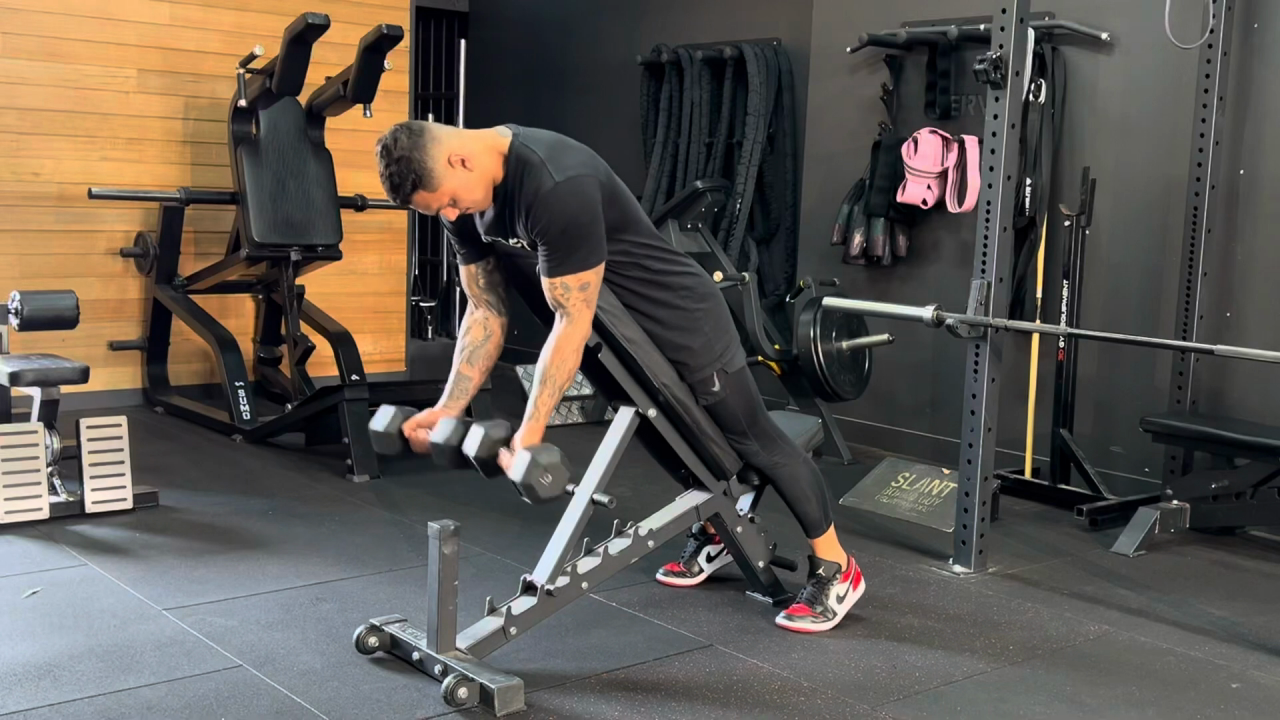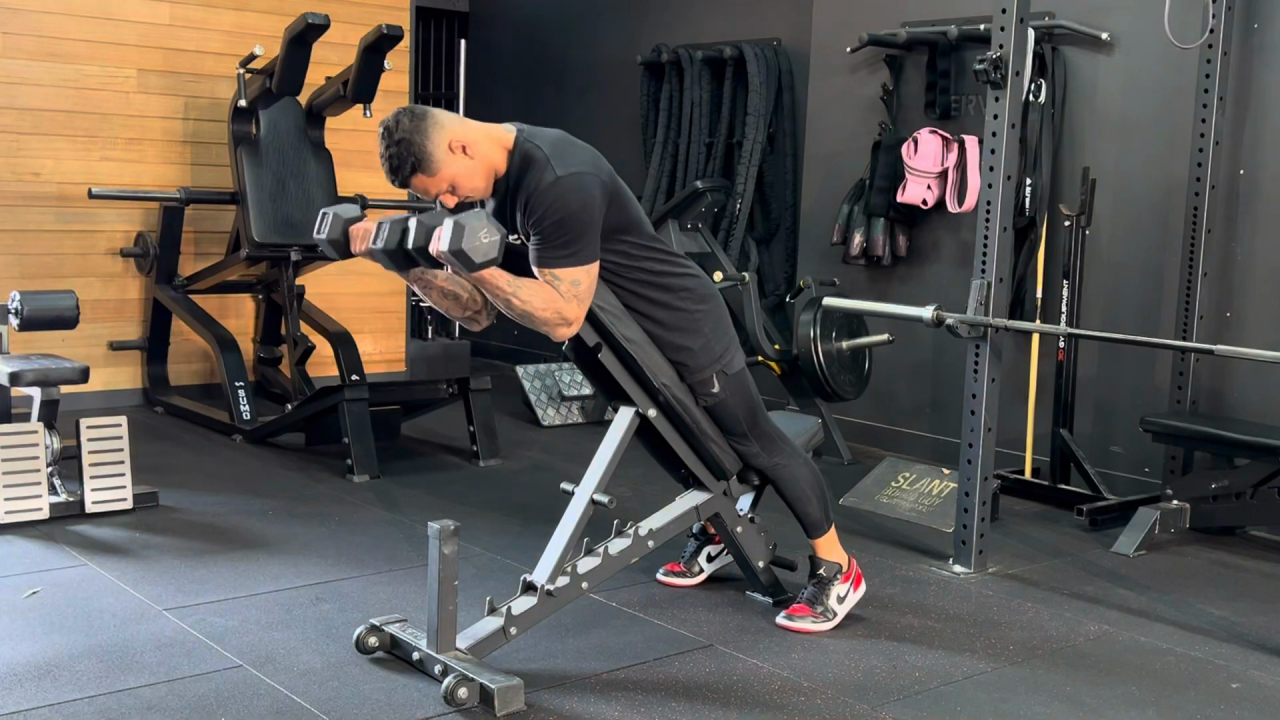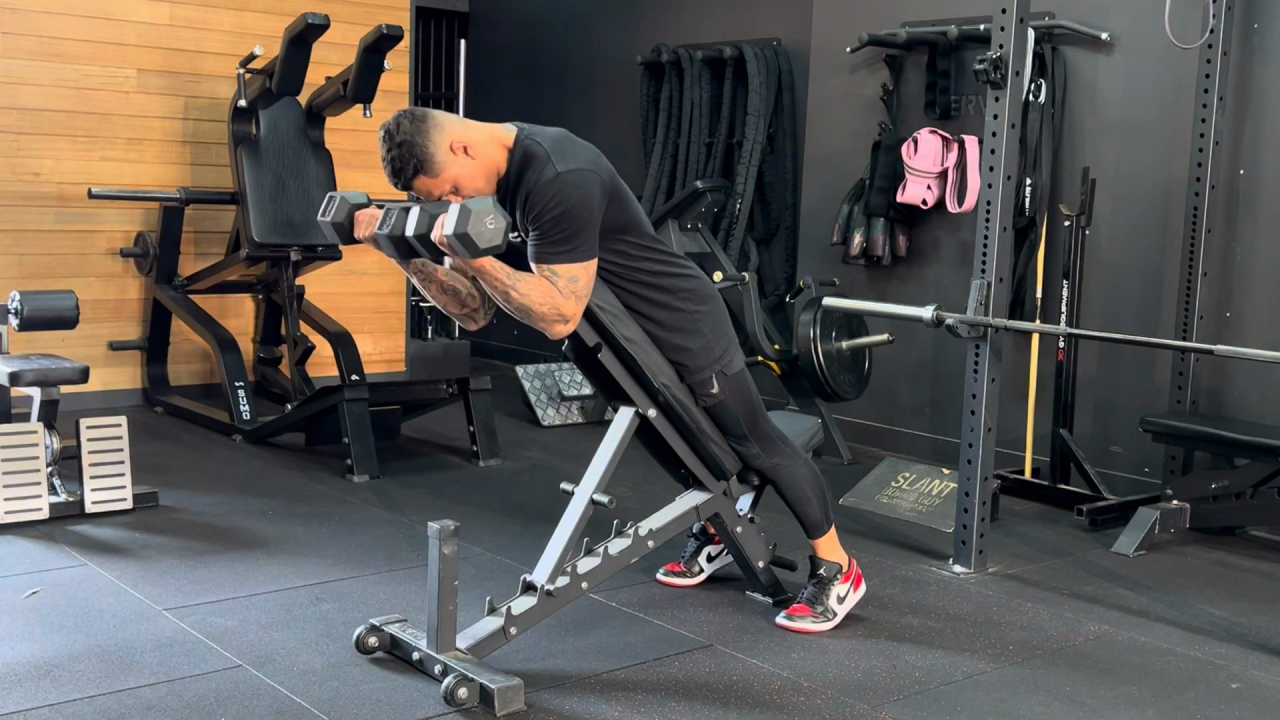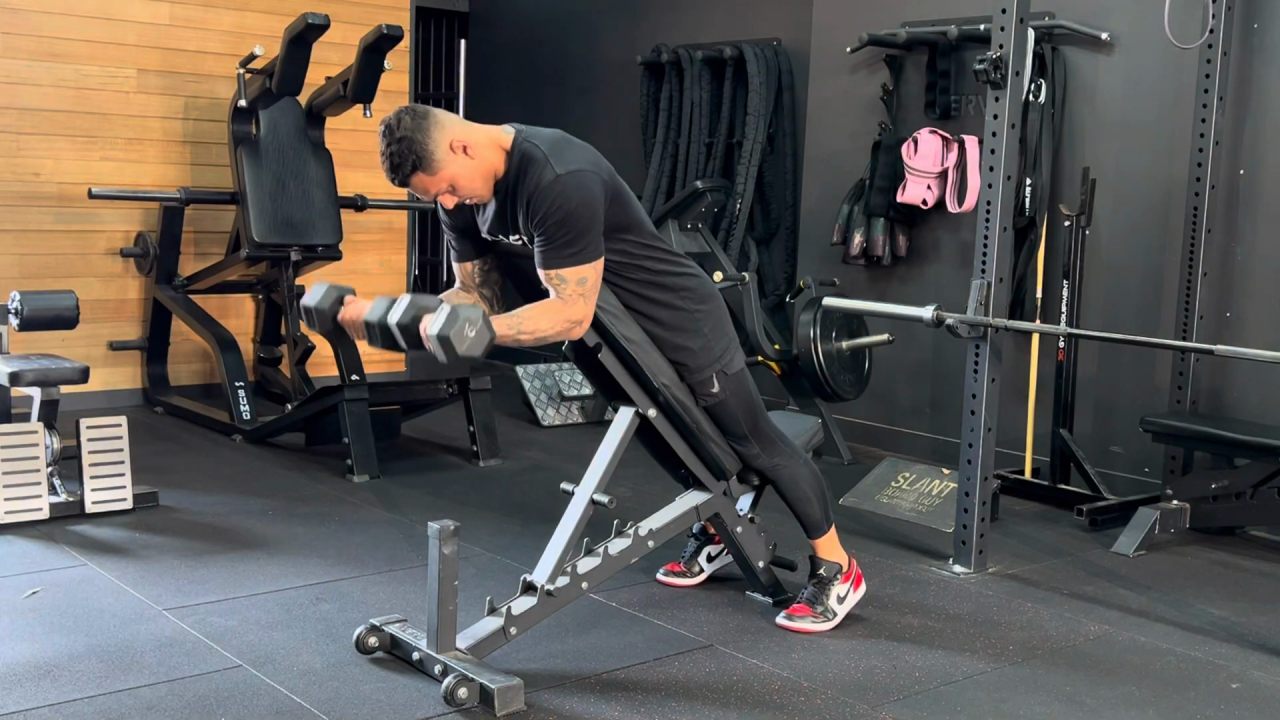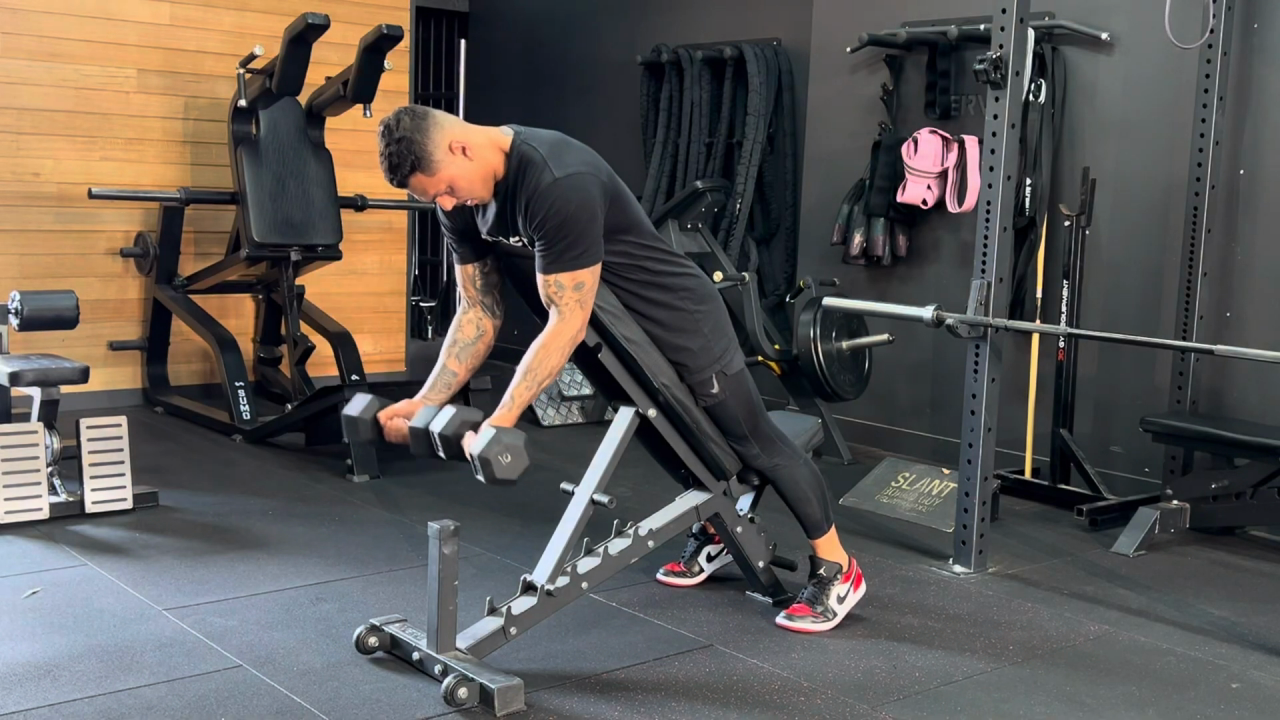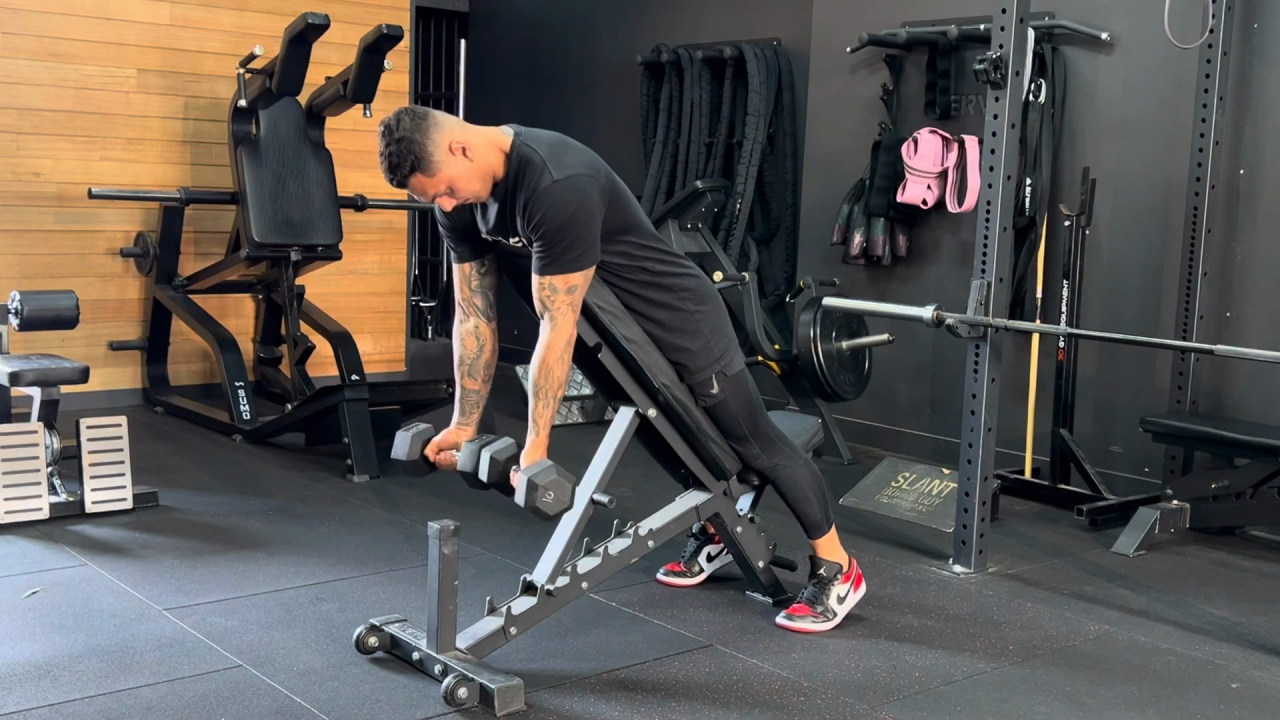
dt=0.7s
person 1, frame 1
left shoulder: (555, 186)
right shoulder: (461, 194)
left elbow: (573, 323)
right elbow: (487, 310)
left wrist: (531, 430)
right wrist: (448, 405)
left hip: (678, 315)
left knee: (752, 438)
left ankle: (835, 568)
right ankle: (716, 535)
person 1, frame 2
left shoulder: (558, 182)
right shoulder: (472, 182)
left elbow: (564, 315)
right elbow: (478, 310)
left wrist: (474, 265)
left hip: (679, 319)
left knee: (754, 441)
left ankle: (836, 569)
right ankle: (716, 534)
person 1, frame 3
left shoulder: (557, 178)
right shoulder: (467, 183)
left elbow: (559, 315)
right elbow: (475, 309)
left wrist: (472, 254)
right wrist: (404, 252)
left hip: (678, 319)
left knee: (753, 442)
left ankle: (836, 569)
right ankle: (716, 534)
person 1, frame 4
left shoulder: (560, 181)
right shoulder: (463, 194)
left elbow: (572, 314)
right elbow: (478, 298)
left hip: (678, 317)
left knee: (755, 442)
left ankle: (836, 569)
right ankle: (717, 534)
person 1, frame 5
left shoulder: (559, 184)
right shoulder: (460, 199)
left elbow: (567, 323)
right elbow: (480, 311)
left wrist: (502, 421)
right wrist: (427, 401)
left hip: (678, 316)
left knee: (755, 442)
left ankle: (837, 570)
right ankle: (718, 534)
person 1, frame 6
left shoulder: (558, 185)
right shoulder: (460, 200)
left elbow: (558, 326)
right elbow: (474, 314)
left wrist: (536, 446)
right wrist: (464, 424)
left hip: (677, 316)
left knee: (754, 442)
left ankle: (836, 569)
right ankle: (715, 534)
